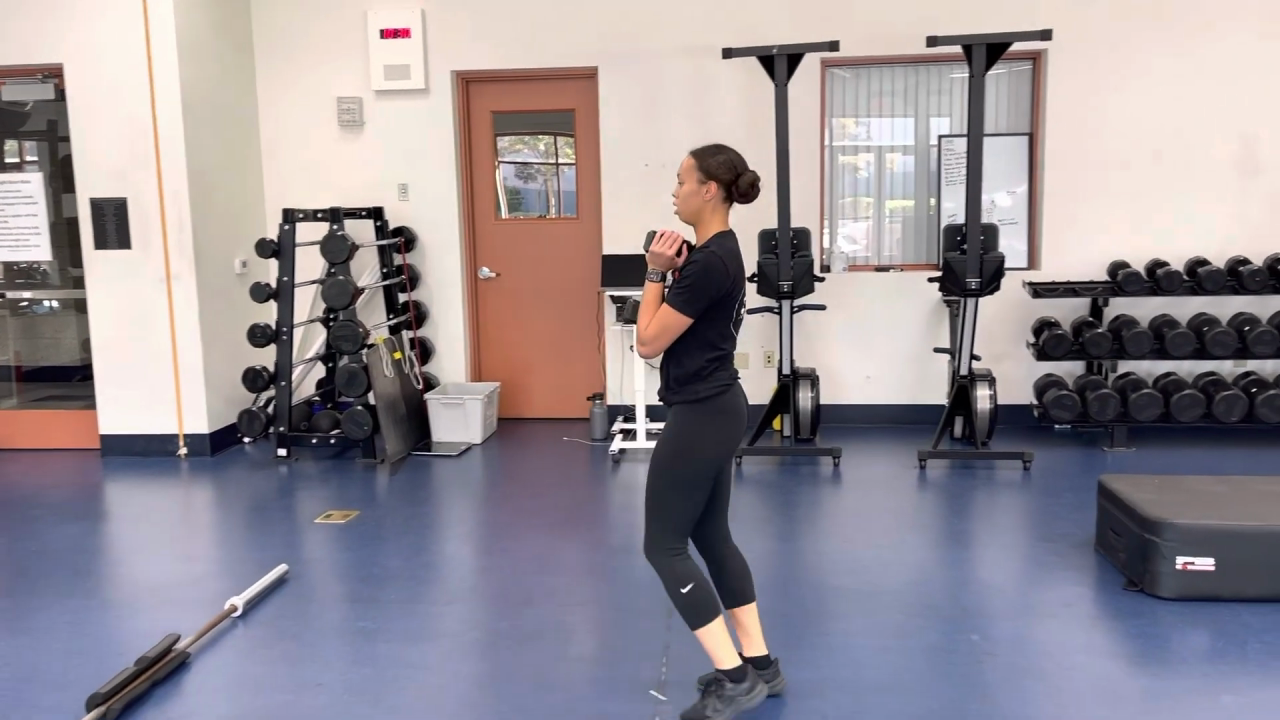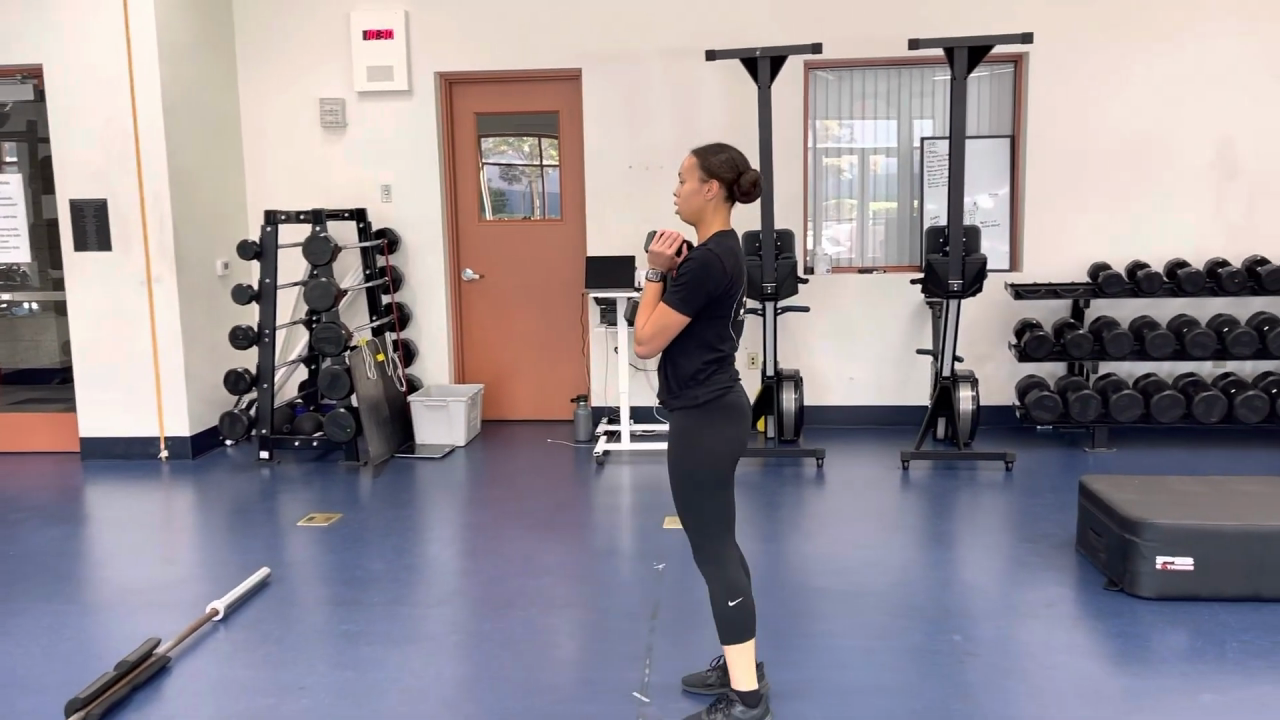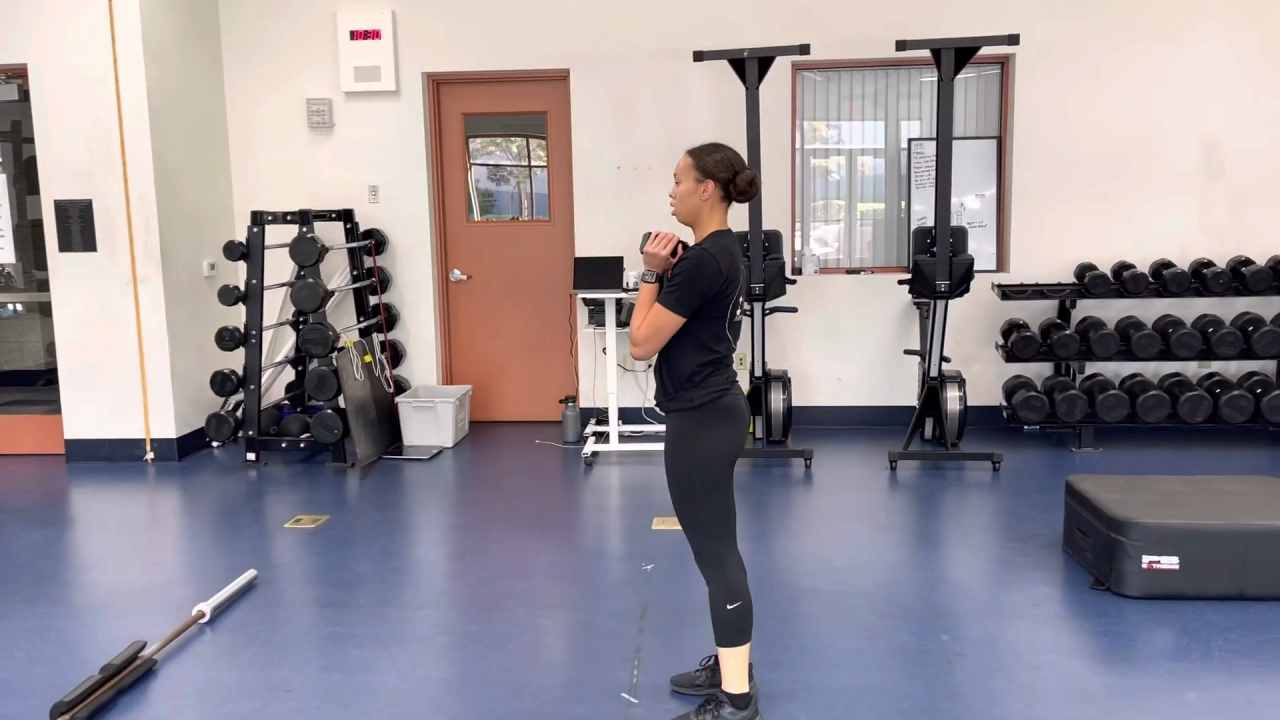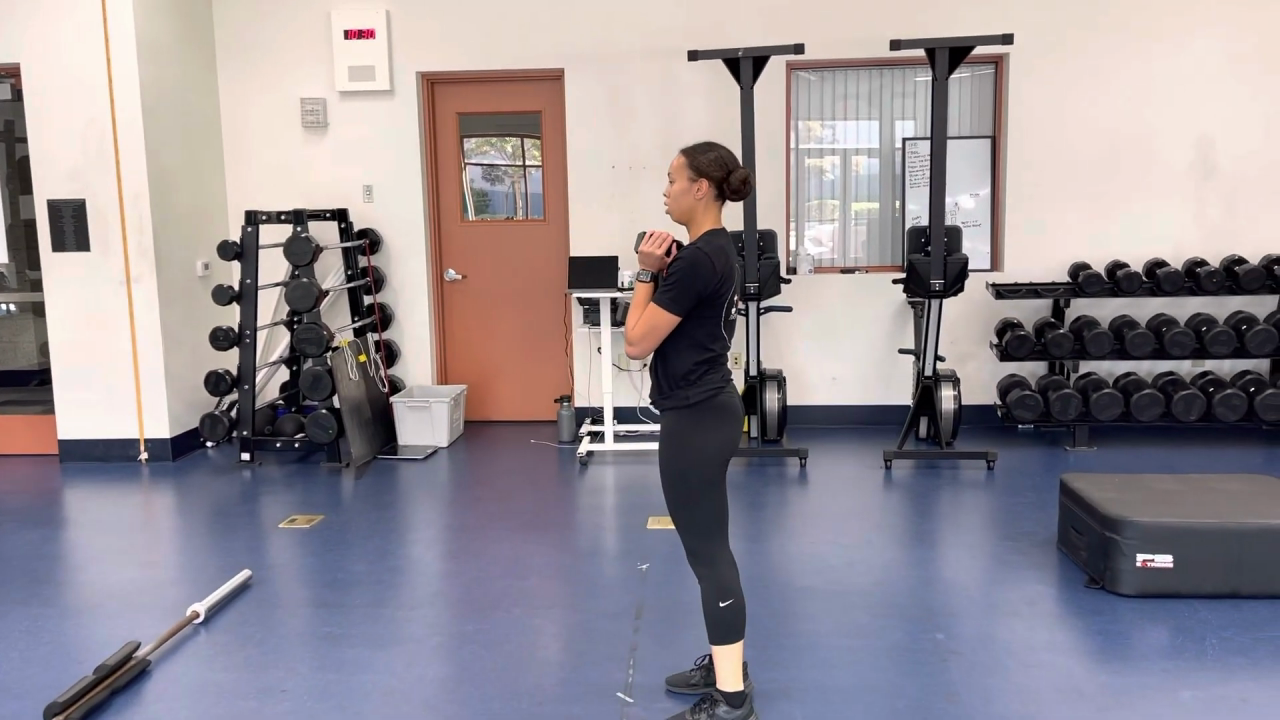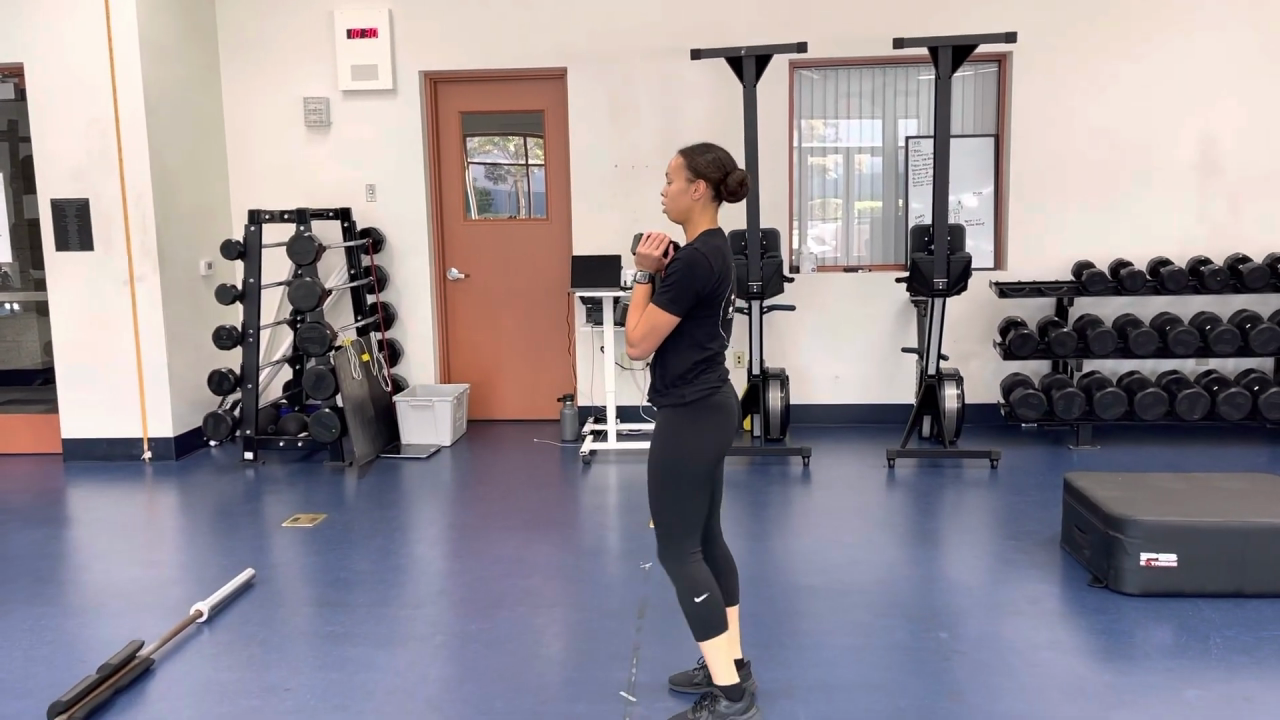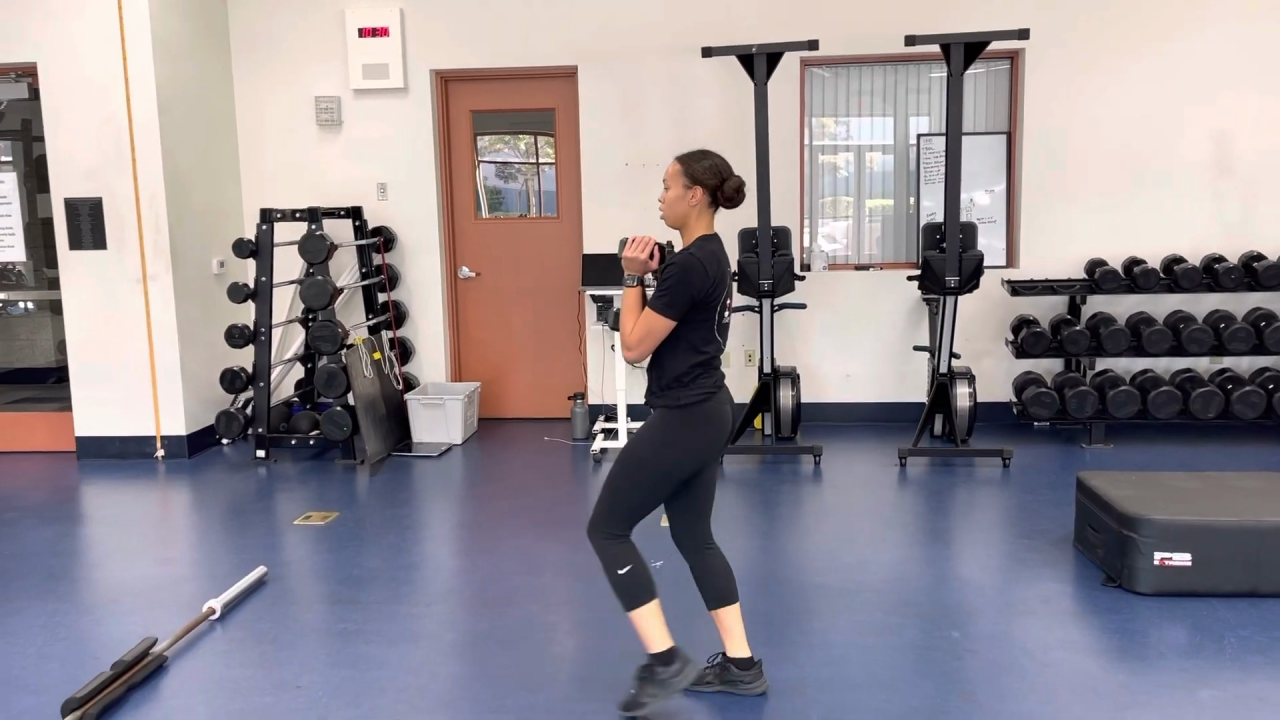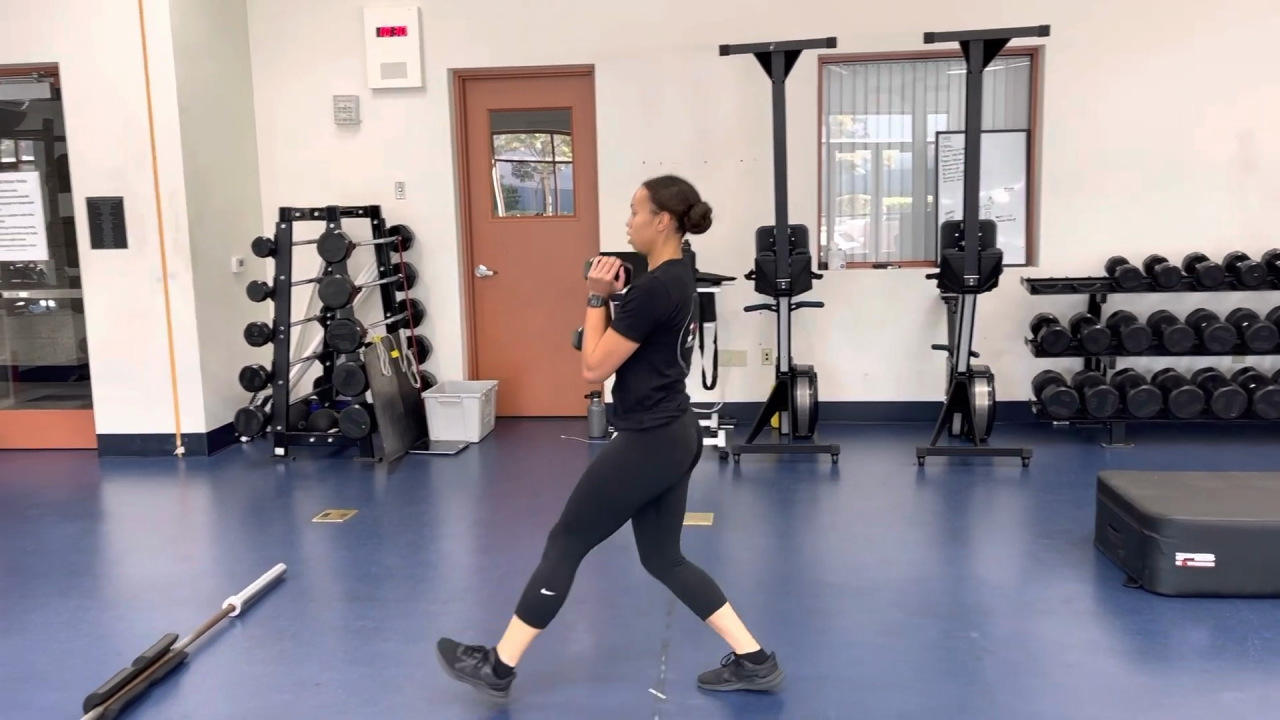
dt=0.3s
person 1, frame 1
left shoulder: (709, 261)
right shoulder: (717, 252)
left elbow: (649, 342)
right elbow: (675, 323)
left wrist: (656, 272)
right wrist: (671, 271)
left hip: (699, 415)
right hip: (717, 409)
left knee: (664, 547)
right knee: (711, 537)
right ankle: (759, 662)
person 1, frame 2
left shoulder: (706, 260)
right shoulder: (721, 251)
left elbow: (647, 341)
right elbow: (679, 325)
left wrist: (655, 273)
right wrist: (671, 272)
left hip: (703, 419)
right hip: (719, 409)
left knee: (713, 552)
right knee: (718, 544)
right ankle: (743, 668)
person 1, frame 3
left shoulder: (702, 260)
right shoulder: (721, 251)
left elbow: (642, 343)
left wrist: (651, 274)
right wrist: (668, 272)
left hip: (701, 421)
right hip: (715, 410)
left knee: (715, 554)
right knee: (716, 547)
right ankle: (731, 669)
person 1, frame 4
left shoulder: (698, 259)
right shoulder: (716, 250)
left elbow: (638, 342)
left wrist: (647, 273)
right wrist: (663, 272)
left hip: (696, 419)
right hip: (711, 409)
left knee: (706, 553)
right knee: (710, 543)
right ankle: (727, 667)
person 1, frame 5
left shoulder: (694, 258)
right shoulder: (711, 250)
left elbow: (638, 343)
left wrist: (644, 274)
right wrist: (661, 274)
left hip: (689, 417)
right hip: (709, 407)
left knee: (679, 553)
right knee: (705, 539)
right ankle: (731, 664)
person 1, frame 6
left shoulder: (690, 264)
right shoulder: (708, 255)
left elbow: (635, 346)
left wrist: (632, 279)
right wrist: (650, 275)
left hip: (682, 418)
right hip: (707, 412)
left knee: (607, 527)
right knee: (693, 538)
left ankle: (664, 659)
right ankle: (740, 663)
person 1, frame 7
left shoulder: (654, 287)
right shoulder: (678, 278)
left elbow: (596, 367)
left wrist: (595, 299)
right wrist: (613, 296)
left hip: (648, 442)
right hip: (675, 435)
left knee: (565, 544)
right knee: (663, 557)
left ankle: (500, 666)
right ankle: (752, 660)
